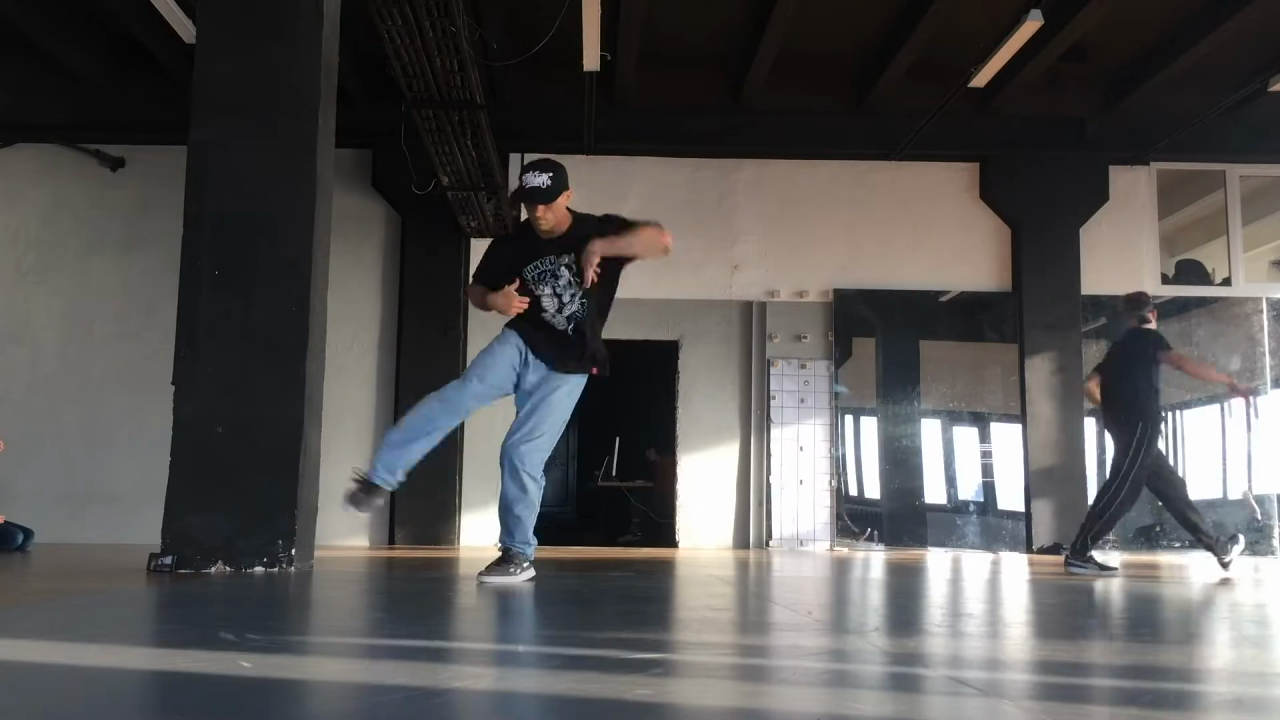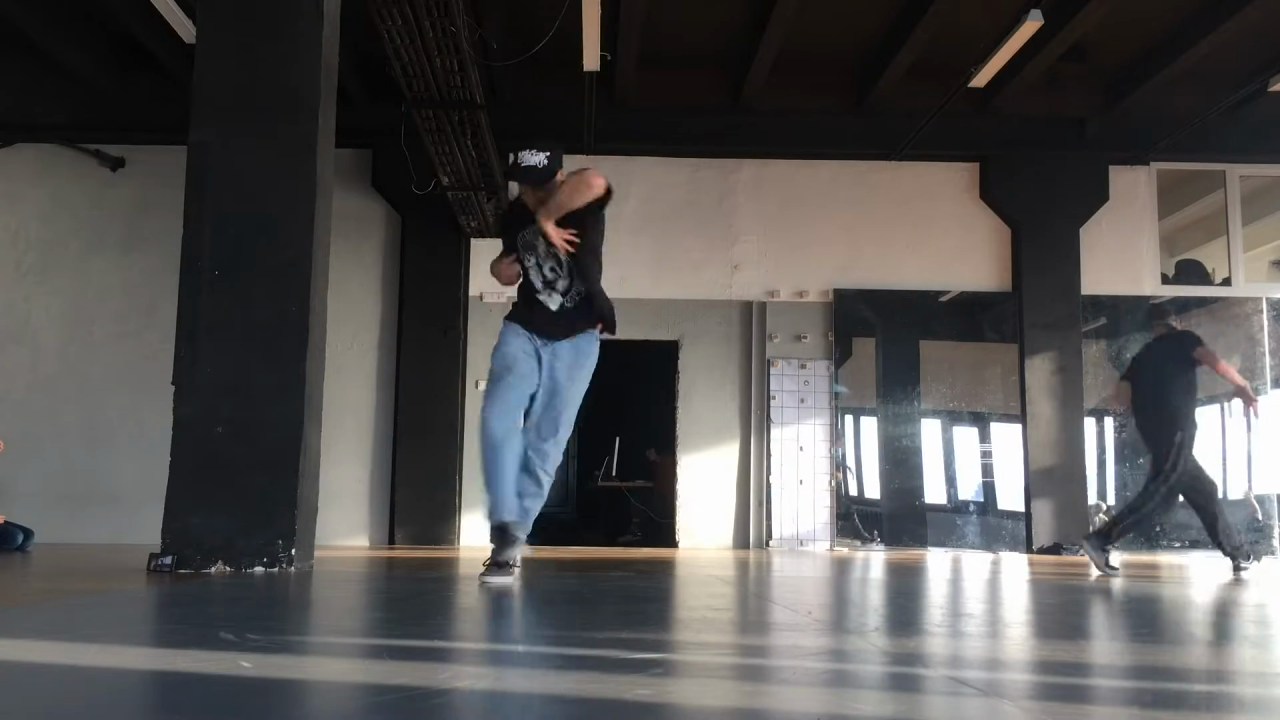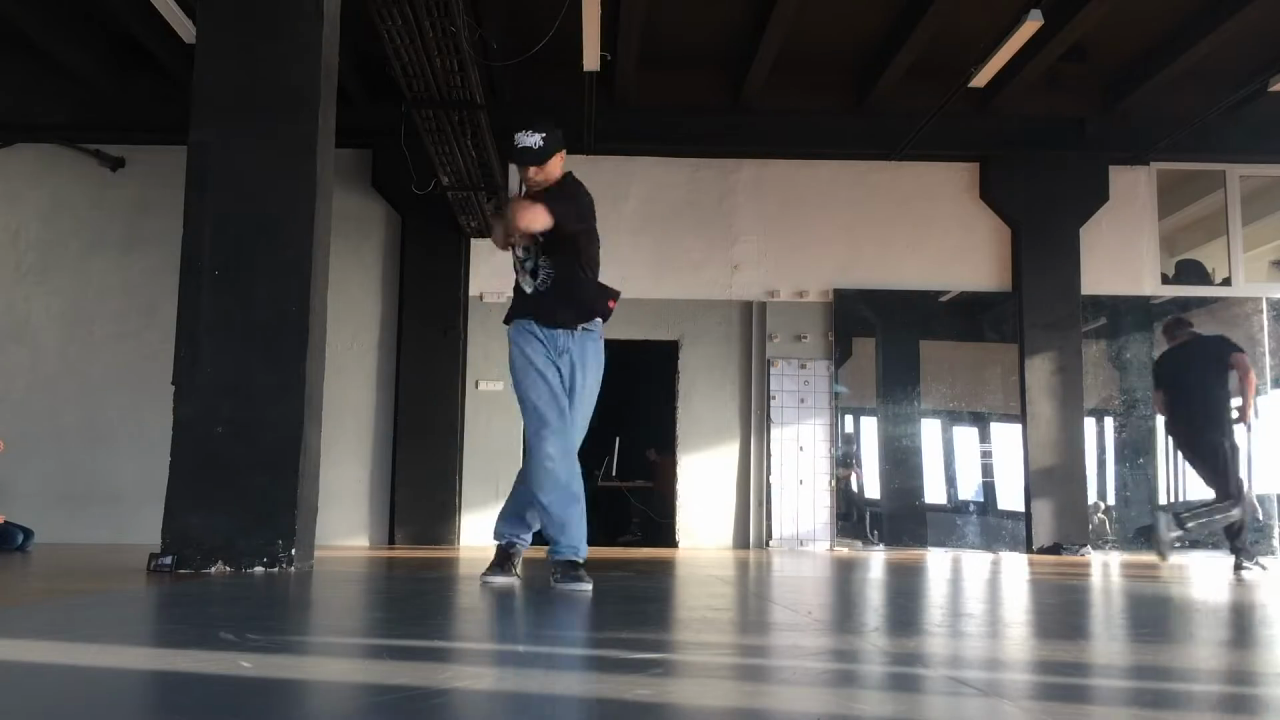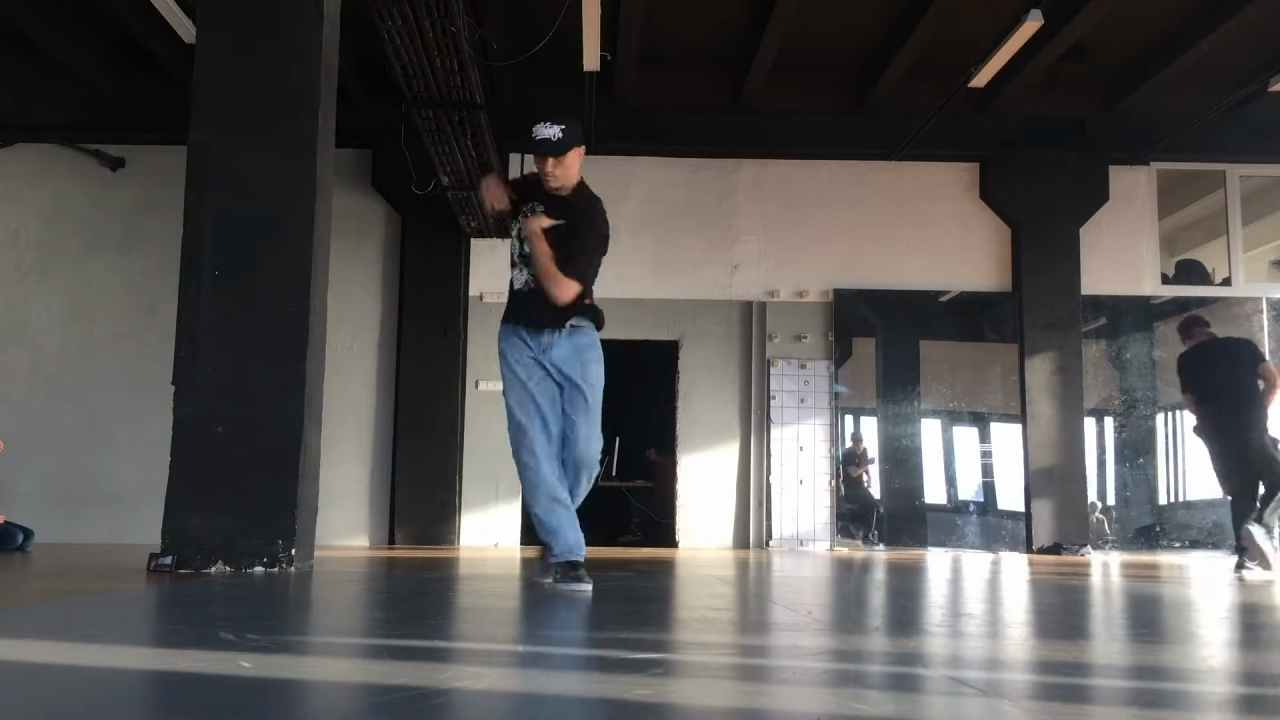
dt=0.1s
person 1, frame 1
left shoulder: (601, 230)
right shoulder: (512, 243)
left elbow: (661, 241)
right elbow: (476, 291)
left wrist: (600, 246)
right wrist: (494, 299)
left hip: (567, 368)
right hip: (520, 346)
left knee: (522, 451)
right knee: (458, 397)
left ankle: (519, 553)
right ankle: (381, 478)
person 1, frame 2
left shoulder: (581, 207)
right shoulder: (516, 211)
left elbow: (594, 181)
right elbow: (502, 272)
left wrist: (546, 218)
right wrist: (507, 266)
left hip: (575, 342)
right hip: (523, 334)
left knee: (544, 445)
right knee: (498, 421)
left ankle: (509, 544)
right ankle: (504, 520)
person 1, frame 3
left shoulder: (572, 197)
right shoulder: (528, 196)
left elbow: (524, 219)
right elbow: (506, 235)
left wrist: (513, 217)
right wrist: (512, 229)
left hip: (579, 334)
right hip: (531, 330)
left knee: (558, 443)
right knee: (549, 439)
left ankle: (513, 541)
right ankle: (567, 554)
person 1, frame 4
left shoulder: (590, 218)
right shoulder: (532, 187)
left elbow: (561, 291)
right elbow: (491, 196)
left wrist: (536, 238)
right wrist: (497, 193)
left hip: (572, 336)
right hip: (520, 336)
left knee: (581, 449)
right knee: (536, 445)
left ankle: (558, 532)
right ankle: (565, 555)
person 2, frame 1
left shoulder: (1118, 347)
right shoulder: (1147, 337)
left elbow: (1089, 386)
right elbow: (1182, 363)
right wrist: (1229, 382)
left hip: (1127, 428)
right hip: (1139, 425)
left knee: (1172, 487)
right knee: (1120, 491)
left ankle: (1220, 547)
right ankle: (1077, 556)
person 2, frame 2
left shoulder: (1142, 355)
right shoulder: (1181, 339)
left elbow: (1121, 395)
right elbow: (1214, 361)
right wrist: (1243, 388)
left hip: (1156, 432)
right hip: (1175, 428)
left knee: (1204, 490)
right knee: (1160, 494)
left ankle: (1237, 553)
right ankle: (1101, 540)
person 2, frame 3
left shoulder: (1164, 361)
right shoulder: (1218, 343)
left elbow: (1161, 405)
right elbow: (1246, 369)
right wrist: (1247, 407)
left hip: (1186, 437)
right hip: (1214, 430)
left knee: (1229, 494)
right knee: (1235, 501)
left ankle: (1244, 555)
right ankle: (1174, 522)
person 2, frame 4
left shoulder: (1186, 359)
right shoulder: (1242, 346)
left elbow: (1190, 404)
left hip: (1215, 434)
right hip: (1249, 430)
left knee: (1242, 494)
left ankle: (1245, 553)
right ankle: (1257, 526)
